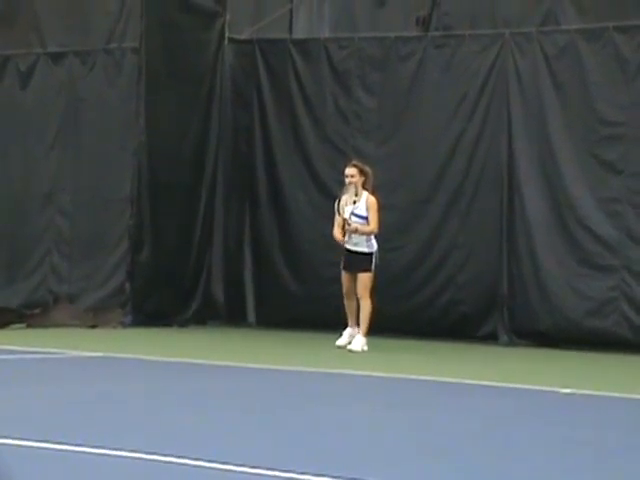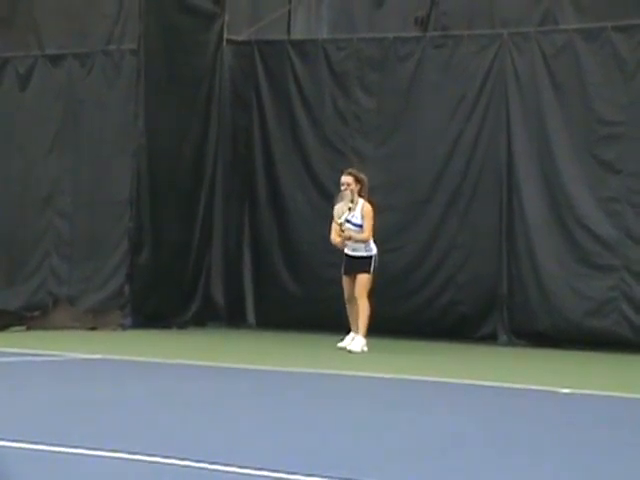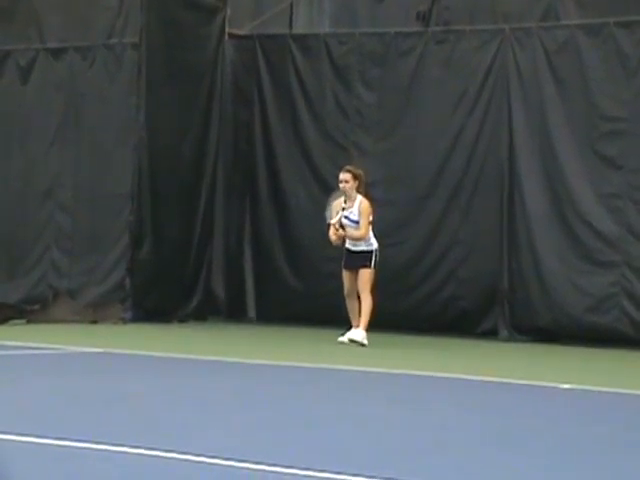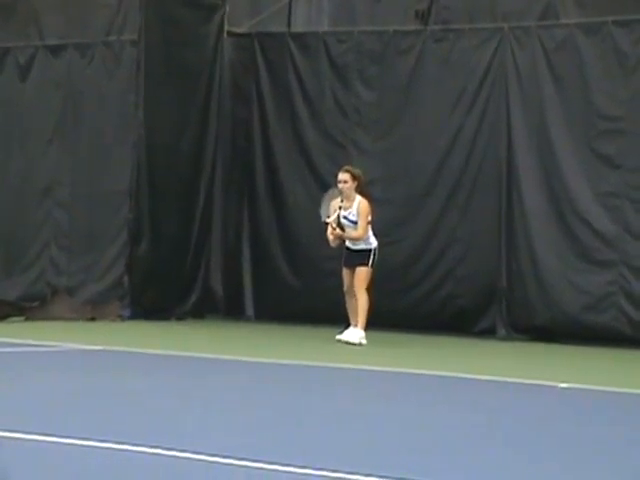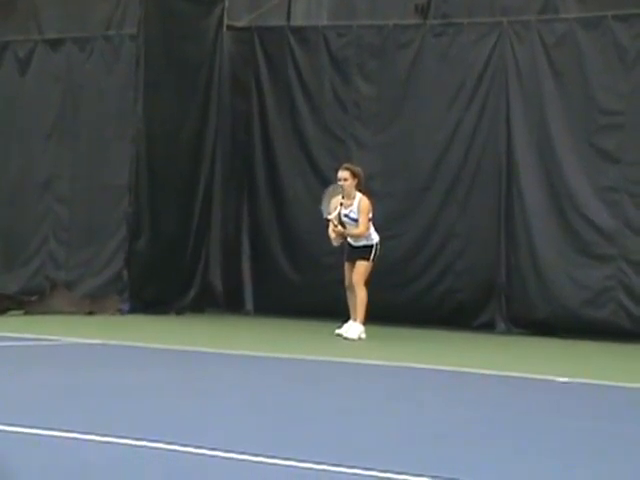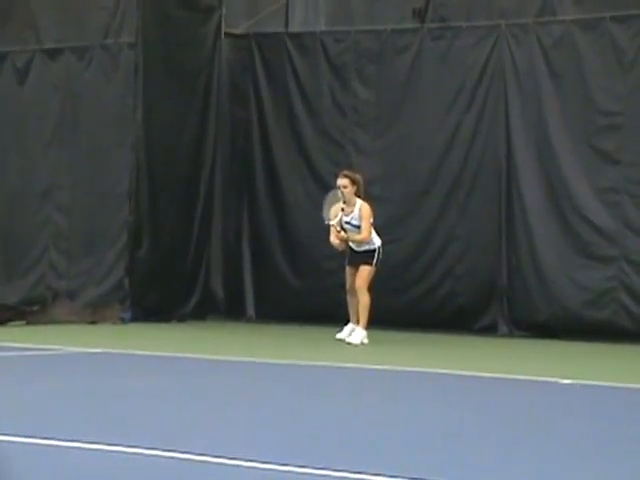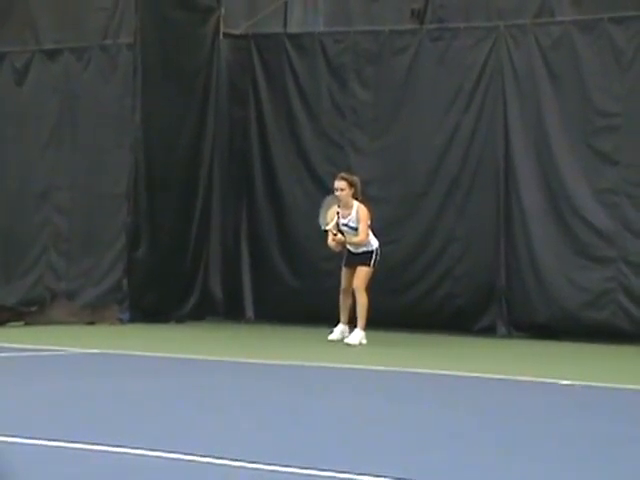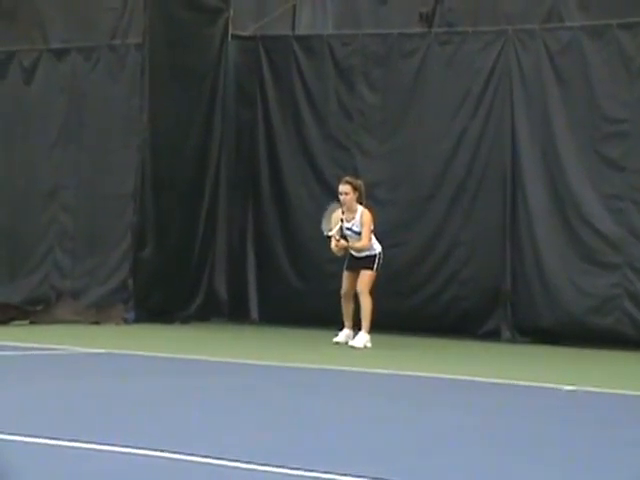
dt=0.2s
person 1, frame 1
left shoulder: (370, 200)
right shoulder: (342, 200)
left elbow: (374, 229)
right elbow: (337, 227)
left wrist: (357, 229)
right wrist: (340, 237)
left hip: (366, 253)
right hip: (349, 251)
left knee: (363, 294)
right knee: (348, 293)
left ankle: (361, 338)
right ankle: (352, 328)
person 1, frame 2
left shoulder: (365, 208)
left elbow: (367, 236)
right elbow: (333, 234)
left wrist: (350, 236)
right wrist: (338, 240)
left hip: (366, 257)
right hip: (349, 256)
left knee: (360, 295)
right knee: (349, 297)
left ankle: (361, 340)
right ankle: (354, 333)
person 1, frame 3
left shoulder: (363, 204)
right shoulder: (337, 204)
left elbow: (363, 234)
right elbow: (333, 229)
left wrist: (345, 234)
right wrist: (335, 237)
left hip: (367, 251)
right hip: (350, 251)
left knee: (363, 290)
right knee: (348, 292)
left ankle: (362, 332)
right ankle: (355, 328)
person 1, frame 4
left shoulder: (362, 204)
right shoulder: (336, 204)
left elbow: (360, 234)
right elbow: (331, 229)
left wrist: (342, 234)
right wrist: (332, 238)
left hip: (366, 249)
right hip: (350, 249)
left knee: (359, 287)
right knee: (348, 290)
left ankle: (360, 332)
right ankle: (353, 327)
person 1, frame 5
left shoulder: (363, 202)
right shoulder: (337, 202)
left elbow: (362, 231)
right elbow: (332, 228)
left wrist: (344, 232)
right wrist: (334, 236)
left hip: (368, 245)
right hip: (351, 245)
left knee: (357, 281)
right knee: (349, 284)
left ankle: (359, 326)
right ankle: (352, 321)
person 1, frame 6
left shoulder: (363, 208)
right shoulder: (337, 208)
left elbow: (365, 237)
right elbow: (333, 236)
left wrist: (347, 237)
right wrist: (337, 242)
left hip: (370, 250)
right hip: (353, 250)
left knee: (360, 286)
right knee: (350, 288)
left ankle: (362, 331)
right ankle: (352, 325)
person 1, frame 7
left shoulder: (361, 210)
right shoulder: (334, 211)
left elbow: (363, 239)
right elbow: (331, 238)
left wrist: (344, 240)
right wrist: (334, 244)
left hip: (368, 251)
right hip: (351, 251)
left knee: (358, 287)
right knee: (344, 289)
left ankle: (360, 332)
right ankle: (343, 326)
person 1, frame 8
left shoulder: (365, 215)
right shoulder: (338, 215)
left elbow: (365, 244)
right elbow: (334, 241)
left wrist: (347, 245)
right wrist: (337, 248)
left hip: (370, 255)
right hip: (353, 256)
left knee: (362, 291)
right knee: (345, 293)
left ankle: (365, 335)
right ankle: (347, 330)
